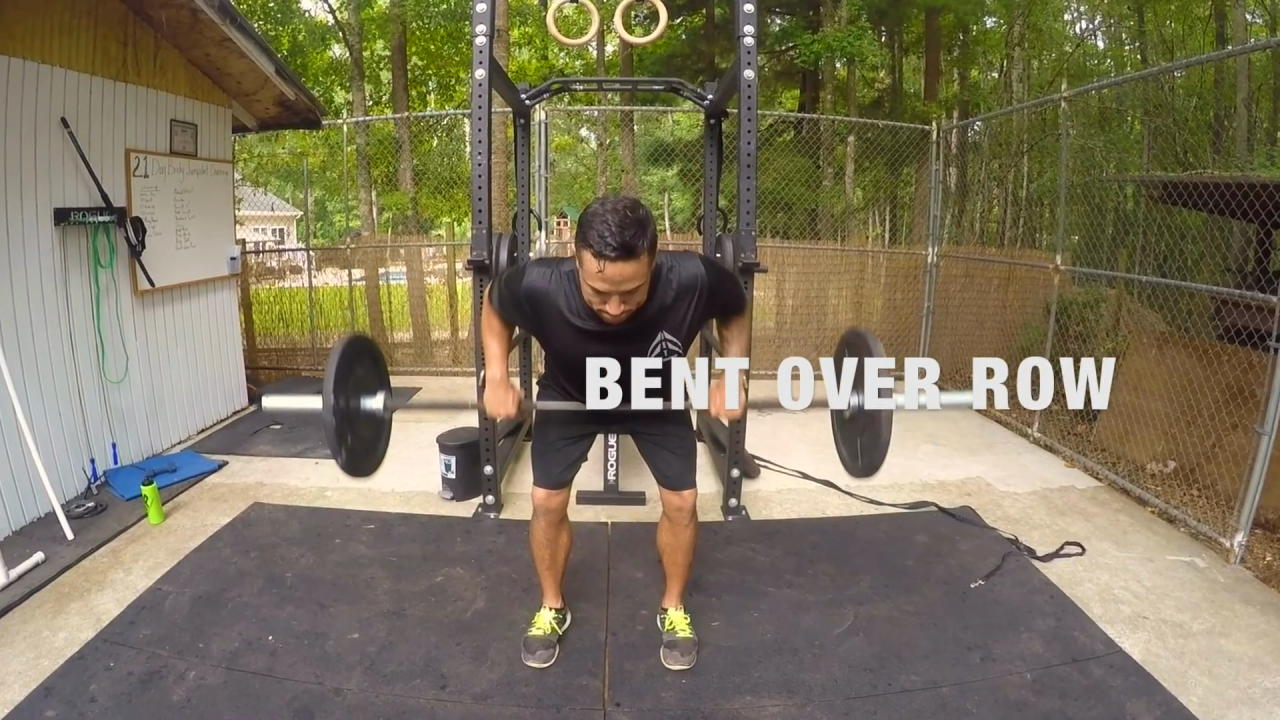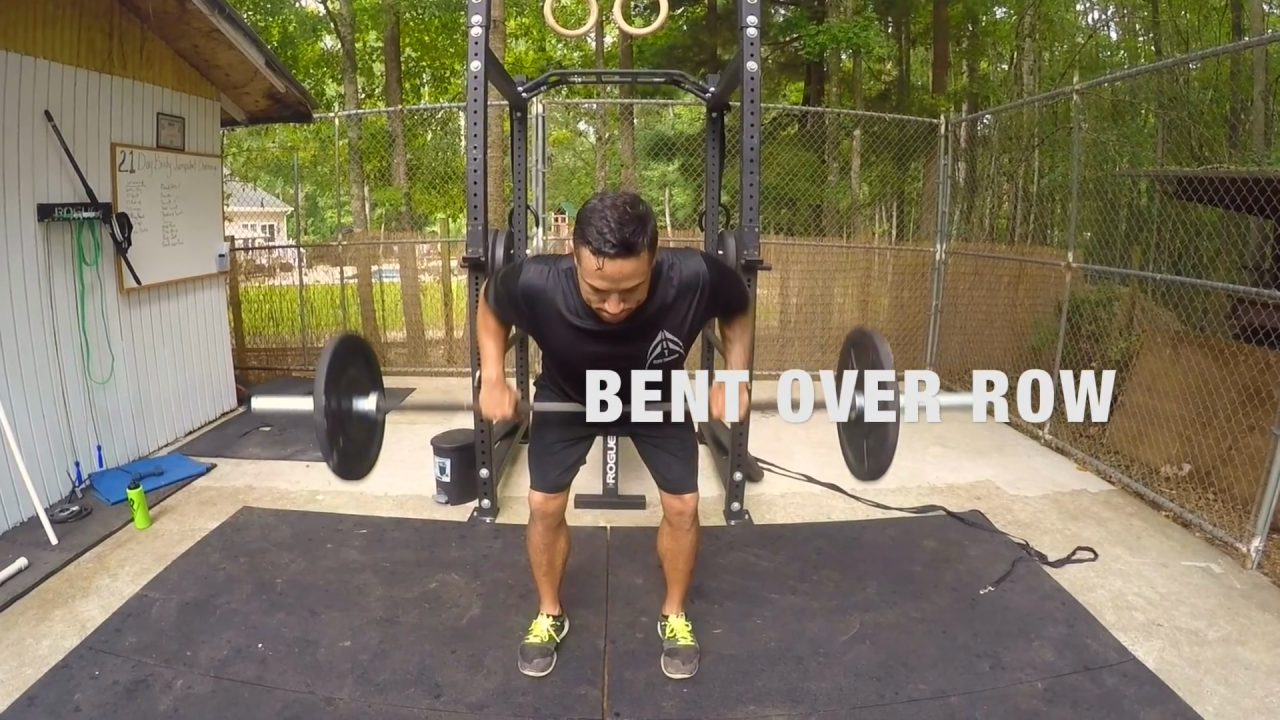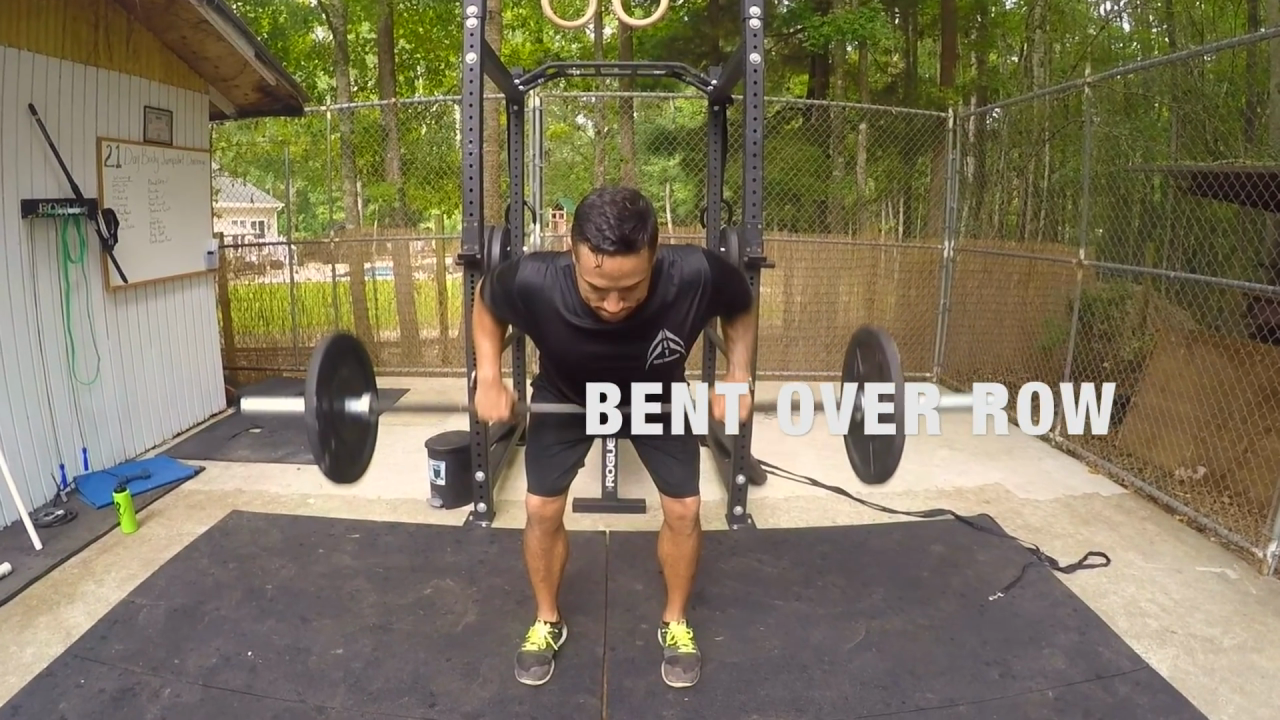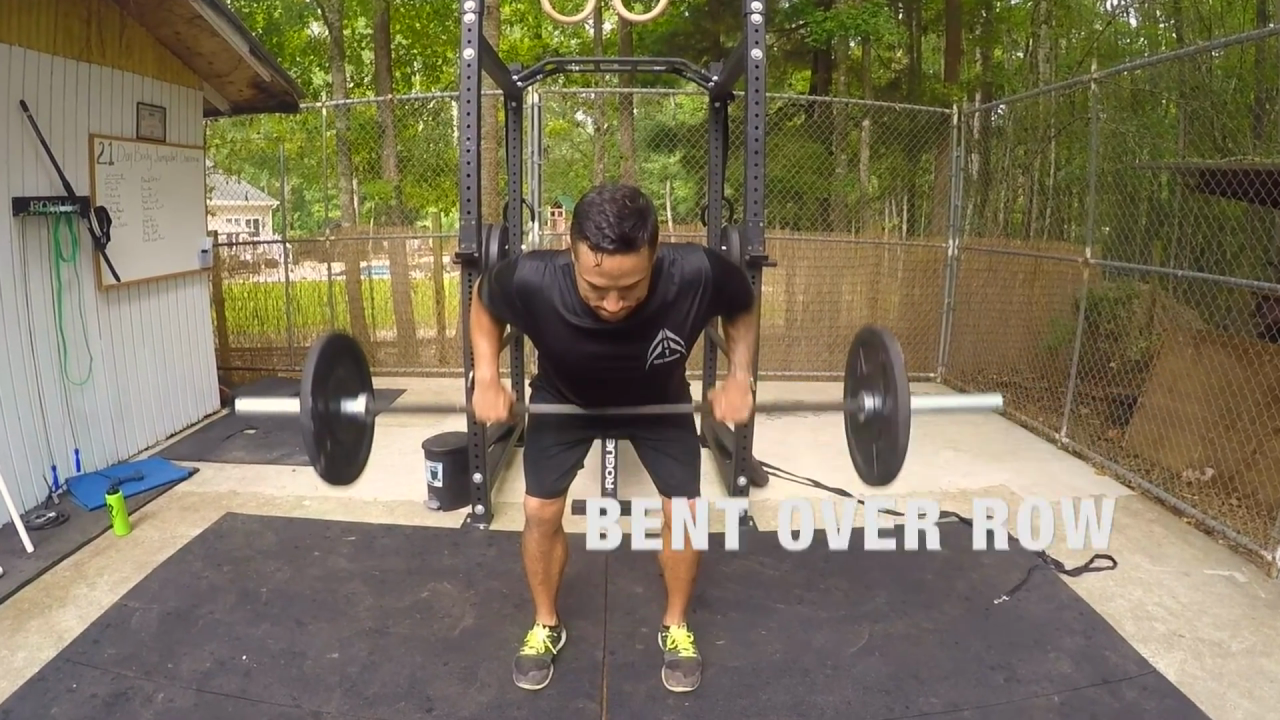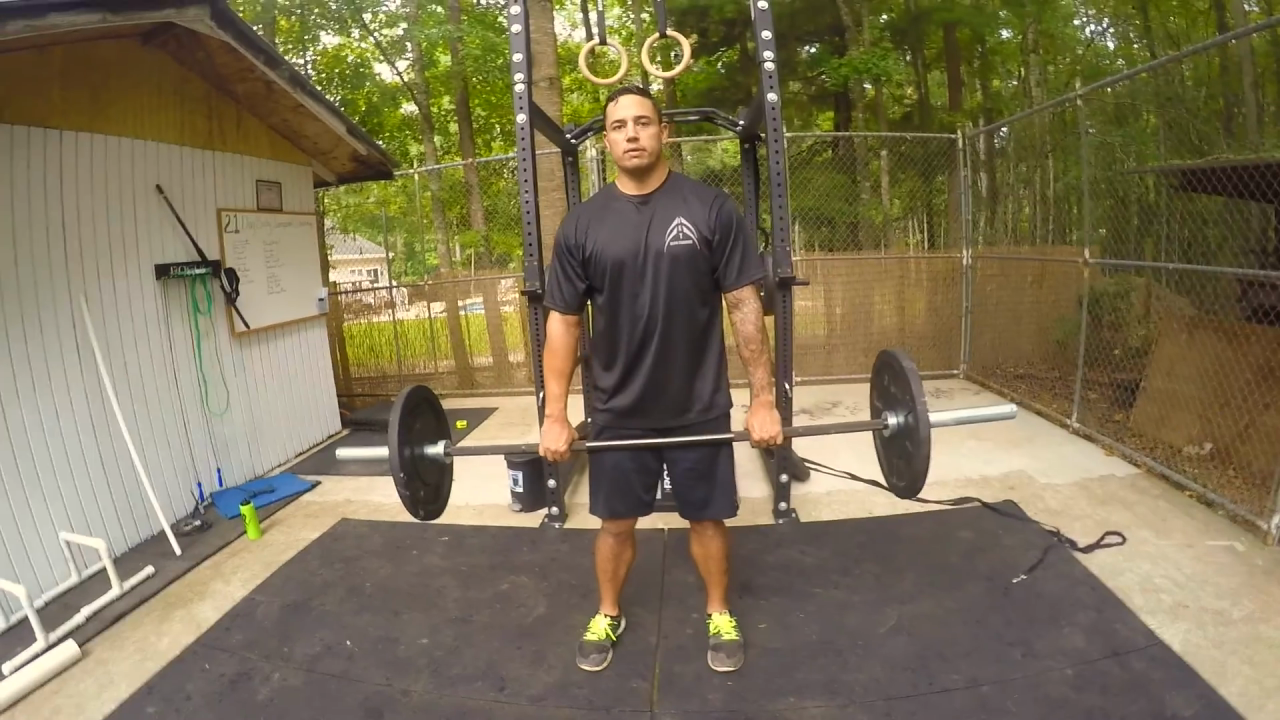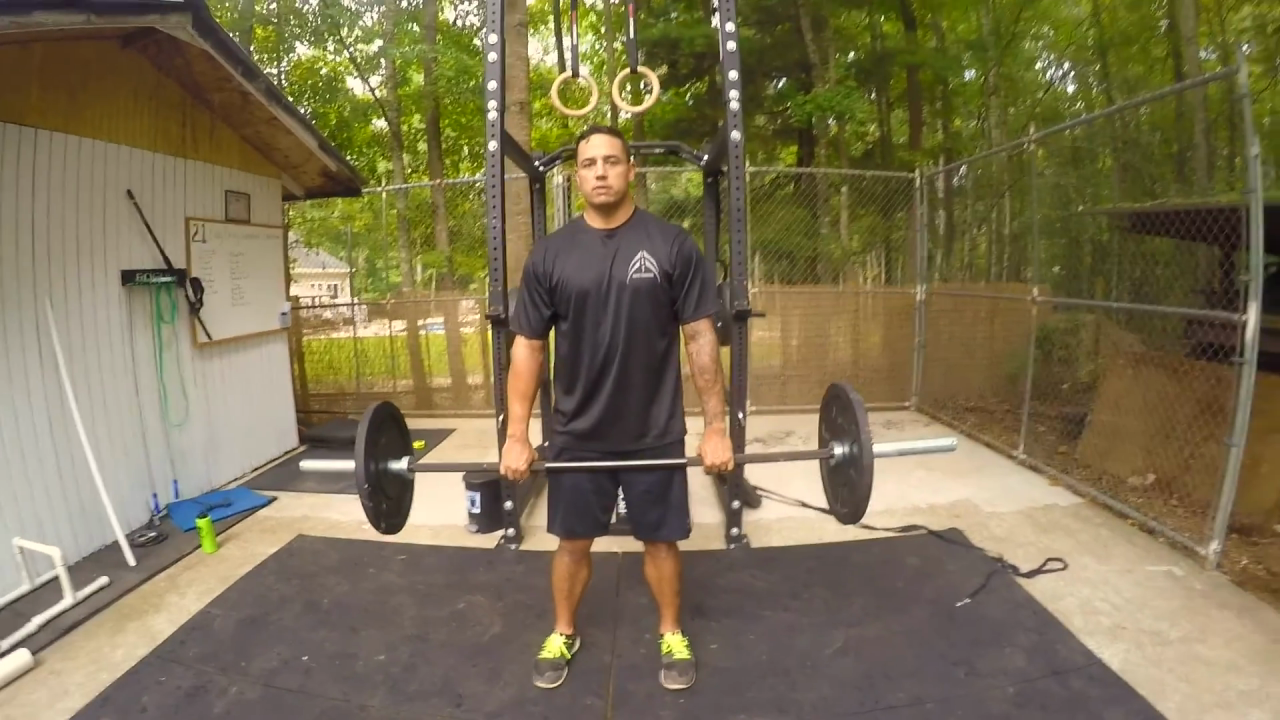
dt=0.5s
person 1, frame 1
left shoulder: (694, 279)
right shoulder: (538, 285)
left elbow: (735, 310)
right elbow: (494, 305)
left wrist: (732, 378)
right wrist: (497, 377)
left hip: (657, 397)
right hip: (568, 396)
left knee: (681, 501)
right knee: (547, 500)
left ankle: (673, 609)
right ankle: (552, 608)
person 1, frame 2
left shoulder: (696, 277)
right shoulder: (535, 283)
left elbow: (738, 308)
right elbow: (490, 302)
left wrist: (734, 377)
right wrist: (493, 377)
left hip: (658, 397)
right hip: (566, 397)
left knee: (682, 504)
right knee: (544, 503)
left ankle: (674, 615)
right ankle: (549, 615)
person 1, frame 3
left shoulder: (696, 274)
right shoulder: (532, 280)
left elbow: (741, 307)
right elbow: (485, 302)
left wrist: (738, 378)
right wrist: (488, 378)
left hip: (659, 397)
right hip: (564, 397)
left knee: (683, 508)
right knee: (541, 507)
left ankle: (675, 623)
right ankle: (546, 622)
person 1, frame 4
left shoulder: (698, 274)
right shoulder: (530, 279)
left elbow: (743, 307)
right elbow: (484, 302)
left wrist: (739, 378)
right wrist: (487, 379)
left hip: (659, 400)
right hip: (563, 399)
left knee: (682, 509)
right knee: (541, 510)
left ankle: (675, 627)
right ankle: (546, 626)
person 1, frame 5
left shoulder: (711, 208)
right shoulder: (582, 223)
left elbow: (744, 305)
right elbow: (563, 321)
left wrist: (764, 399)
right wrist: (554, 415)
left hip: (699, 409)
right hip: (618, 412)
left knee: (707, 518)
right knee: (615, 523)
left ankle: (719, 614)
right ankle: (608, 615)
person 1, frame 6
left shoulder: (673, 245)
right shoulder: (550, 254)
left elbow: (700, 337)
right elbow: (528, 345)
left wrist: (715, 426)
right wrist: (516, 434)
left hip: (655, 434)
right hip: (577, 434)
left knee: (661, 538)
right knee: (572, 540)
left ankle: (671, 634)
right ankle: (563, 634)
